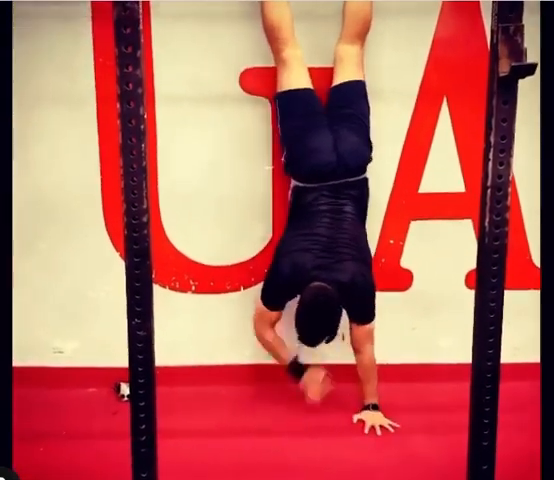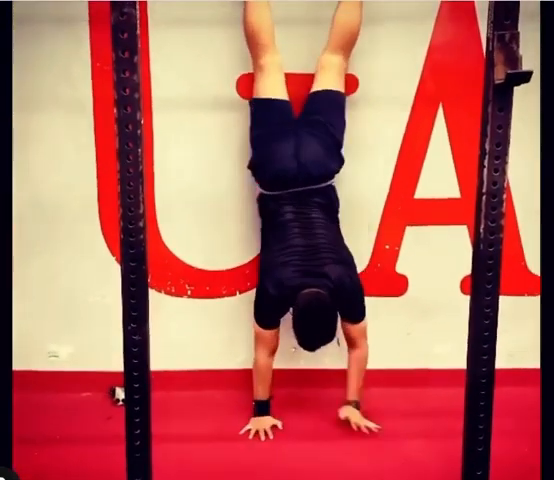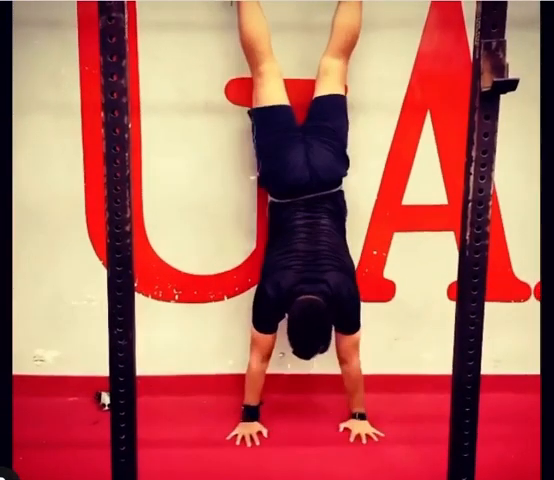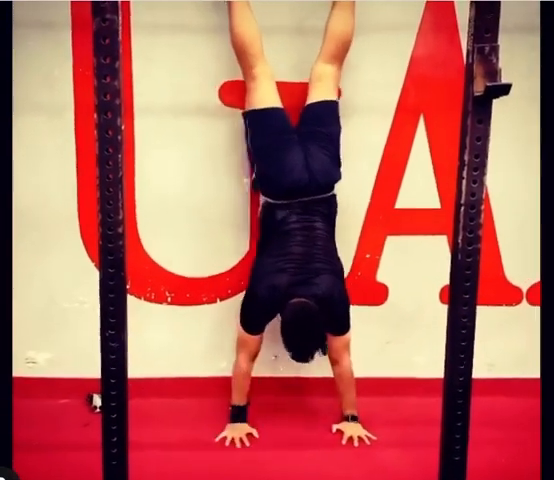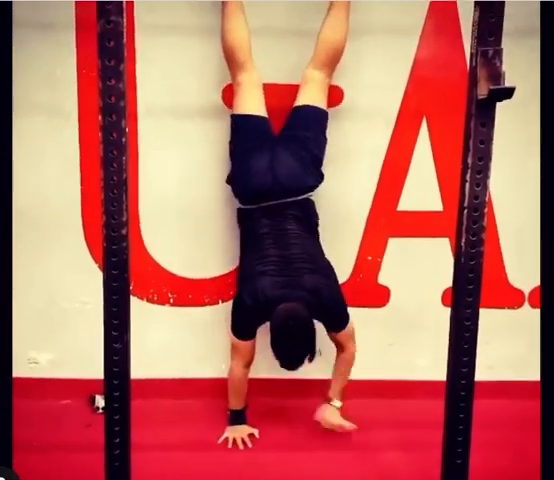
dt=0.4s
person 1, frame 1
left shoulder: (357, 280)
right shoulder: (287, 269)
left elbow: (363, 348)
right elbow: (273, 328)
left wrist: (373, 405)
right wrist: (299, 370)
left hip: (346, 162)
right hip: (313, 163)
left knee: (348, 49)
right knee: (289, 53)
person 1, frame 2
left shoulder: (345, 282)
right shoulder: (274, 285)
left elbow: (358, 344)
right elbow: (264, 352)
left wrist: (353, 403)
right wrist: (260, 411)
left hip: (314, 164)
right hip: (279, 168)
left knee: (332, 59)
right knee: (268, 61)
person 1, frame 3
left shoulder: (343, 291)
right shoulder: (273, 290)
left elbow: (350, 360)
right elbow: (258, 358)
left wrist: (359, 416)
right wrist: (249, 417)
left hip: (321, 172)
right hip: (288, 176)
left knee: (333, 63)
right knee: (266, 66)
person 1, frame 4
left shoulder: (332, 294)
right shoulder: (263, 292)
left elbow: (341, 361)
right elbow: (243, 359)
left wrist: (351, 417)
right wrist: (235, 417)
left hip: (316, 175)
right hip: (282, 178)
left knee: (326, 68)
right knee: (258, 71)
person 1, frame 5
left shoulder: (324, 293)
right shoulder: (251, 298)
left elbow: (347, 348)
right elbow: (240, 363)
left wrist: (333, 402)
right wrist: (235, 420)
left hip: (294, 177)
right hip: (258, 183)
left knee: (316, 74)
right knee: (246, 76)
